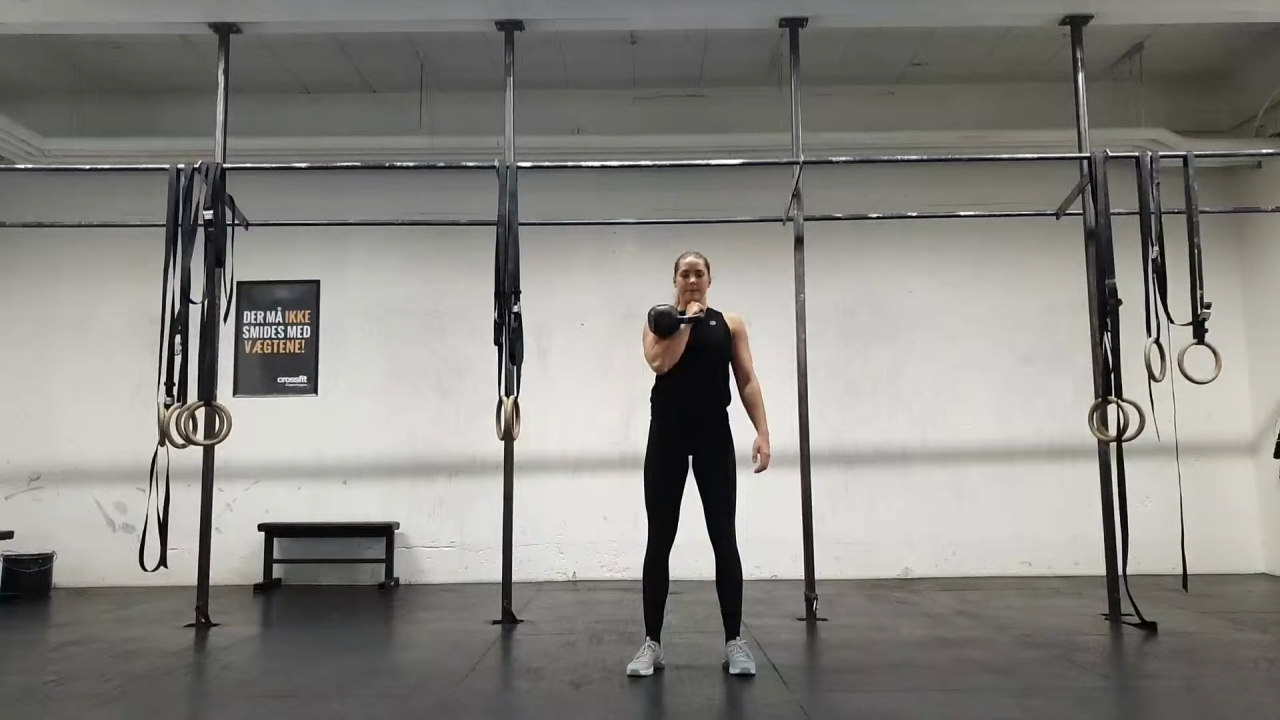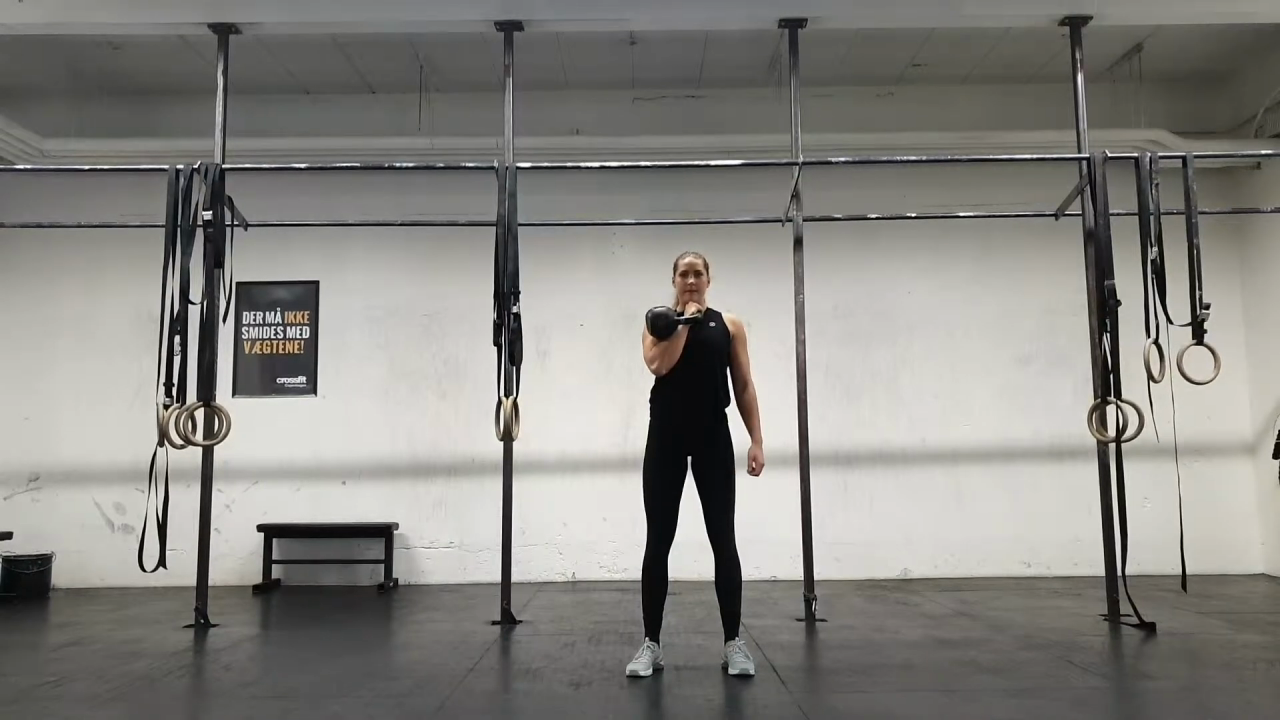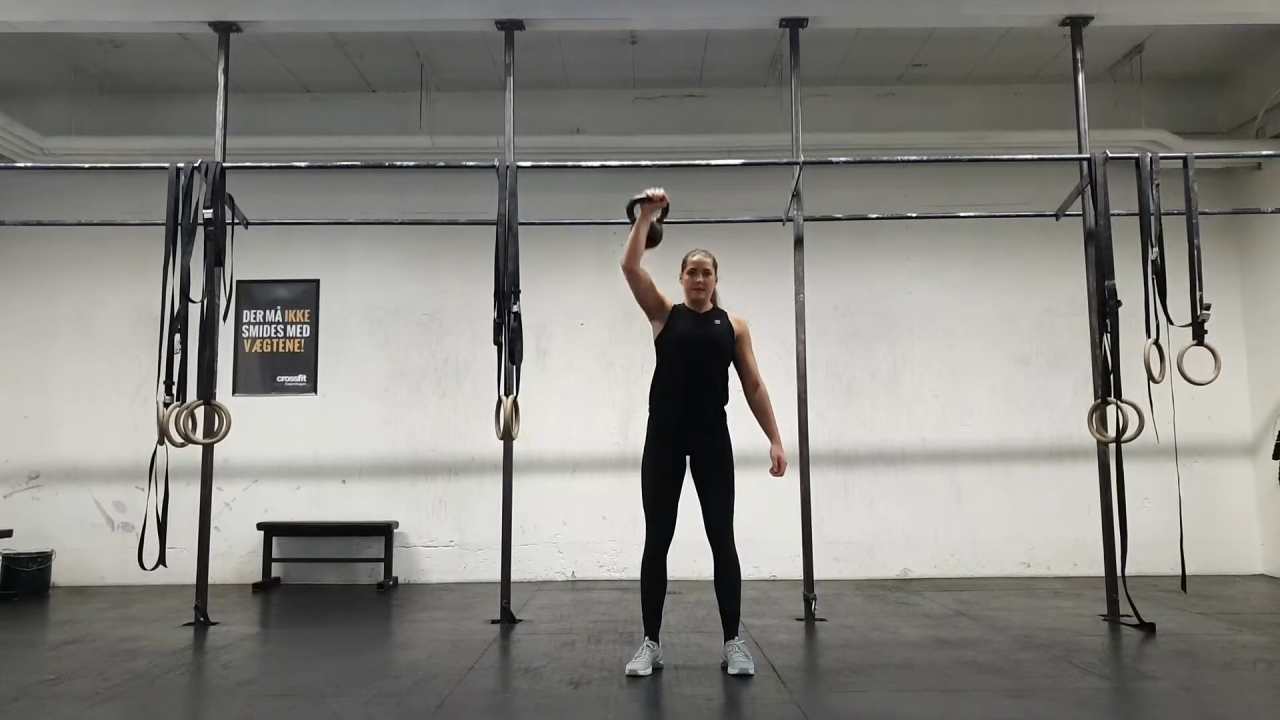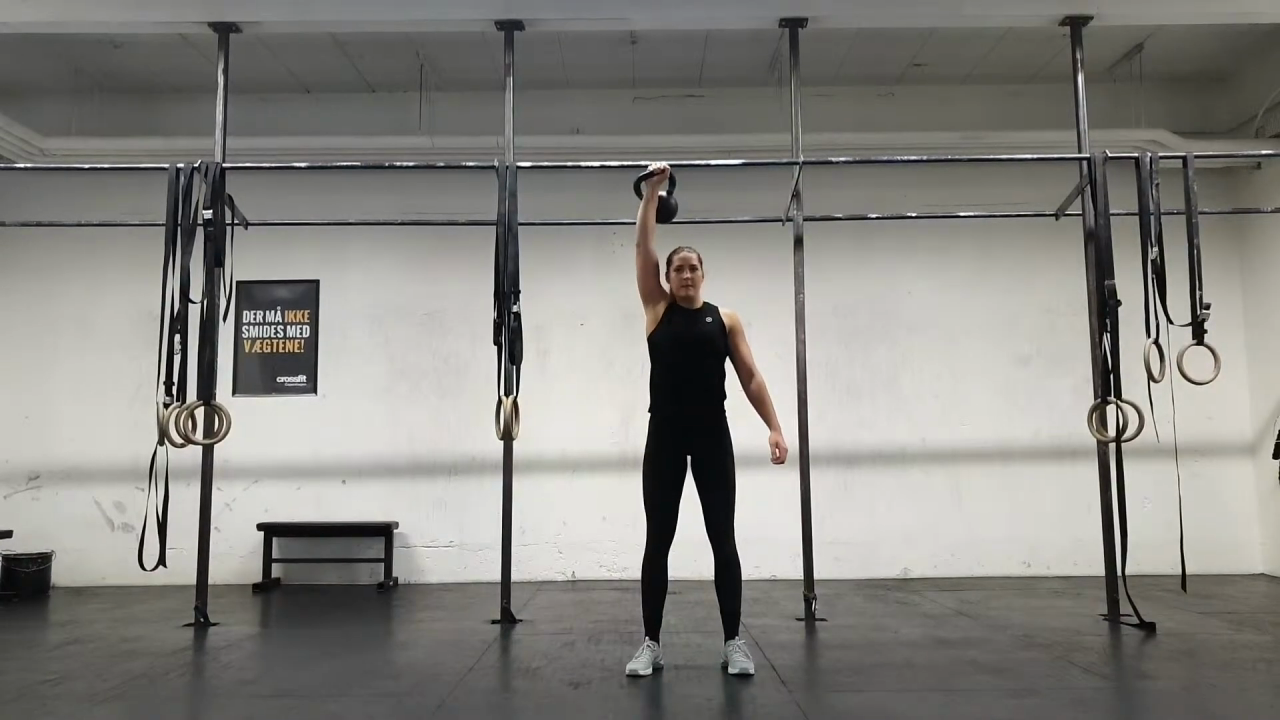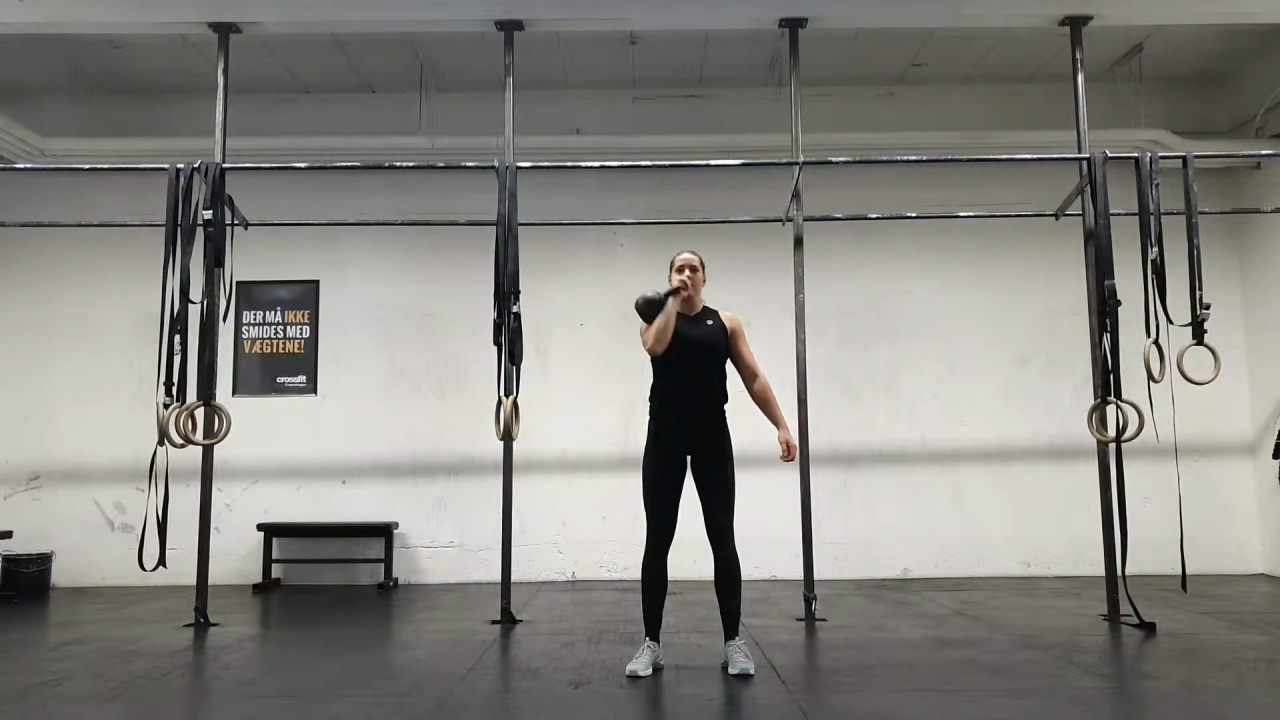
dt=0.7s
person 1, frame 1
left shoulder: (730, 324)
left elbow: (747, 380)
right elbow: (660, 363)
left wrist: (762, 432)
right wrist: (686, 319)
left hip: (714, 436)
right hip: (667, 435)
left knee: (724, 538)
right knee: (659, 540)
left ankle: (734, 641)
right ankle: (652, 643)
person 1, frame 2
left shoulder: (729, 325)
left elbow: (744, 385)
right elbow: (658, 366)
left wrist: (757, 440)
right wrist: (683, 320)
left hip: (713, 436)
right hip: (665, 436)
left knee: (723, 539)
right knee: (658, 540)
left ankle: (733, 642)
right ankle: (651, 643)
person 1, frame 3
left shoulder: (734, 325)
right shoulder: (664, 315)
left elbow: (754, 385)
right elbow: (630, 266)
left wrist: (774, 439)
right wrist: (645, 215)
left hip: (712, 437)
right hip: (664, 435)
left knee: (722, 539)
right knee: (657, 540)
left ankle: (733, 642)
right ankle: (650, 643)
person 1, frame 4
left shoulder: (725, 319)
right shoulder: (657, 308)
left elbow: (751, 377)
right elbow: (643, 246)
left wrist: (774, 428)
right wrist: (651, 191)
left hip: (712, 436)
right hip: (665, 436)
left knee: (723, 539)
right knee: (658, 541)
left ankle: (733, 642)
right ankle: (651, 644)
person 1, frame 5
left shoulder: (726, 322)
right shoulder: (657, 316)
left elbow: (754, 378)
right elbow: (656, 347)
left wrist: (781, 426)
right wrist: (673, 302)
left hip: (711, 435)
right hip: (664, 435)
left knee: (722, 538)
right knee: (658, 540)
left ankle: (732, 642)
right ankle: (651, 643)
